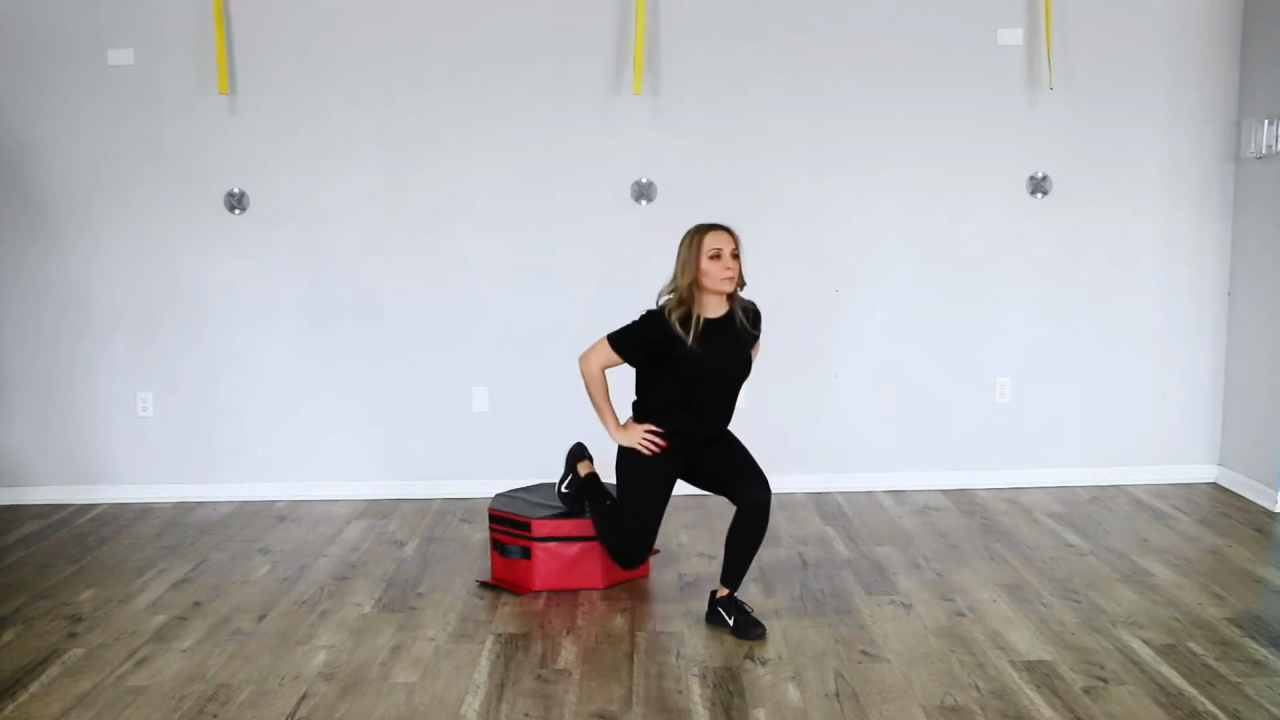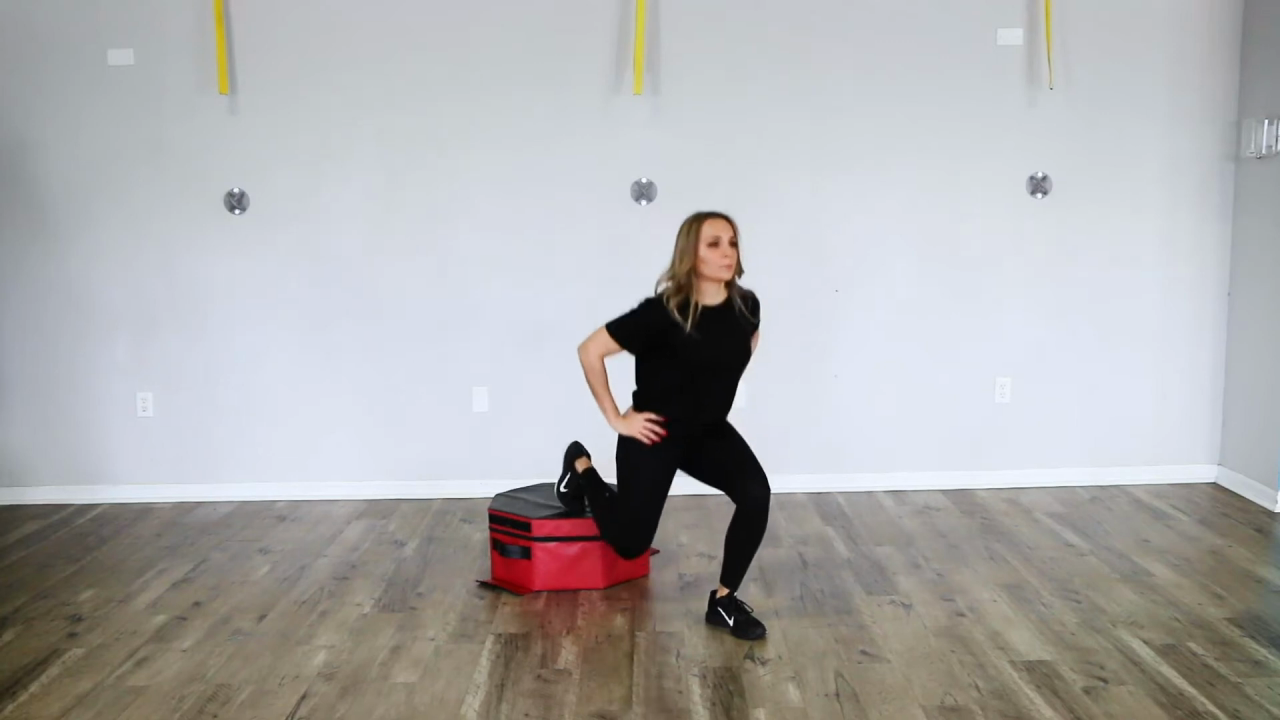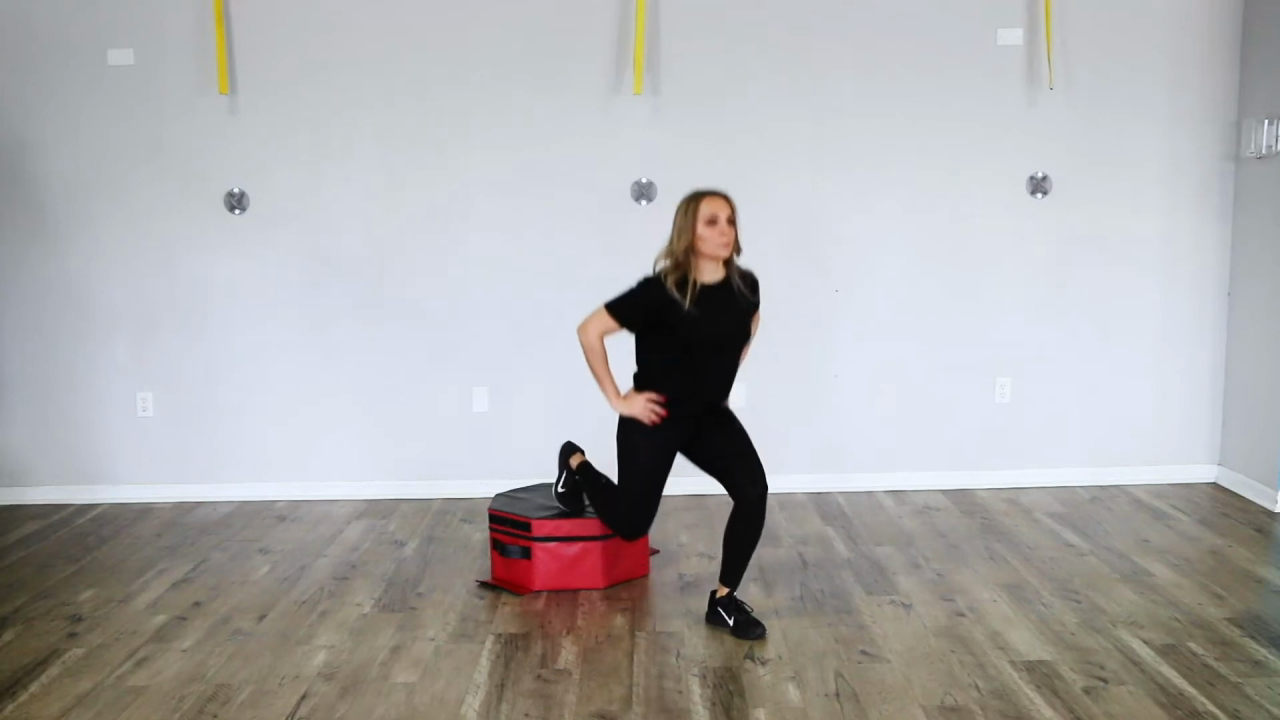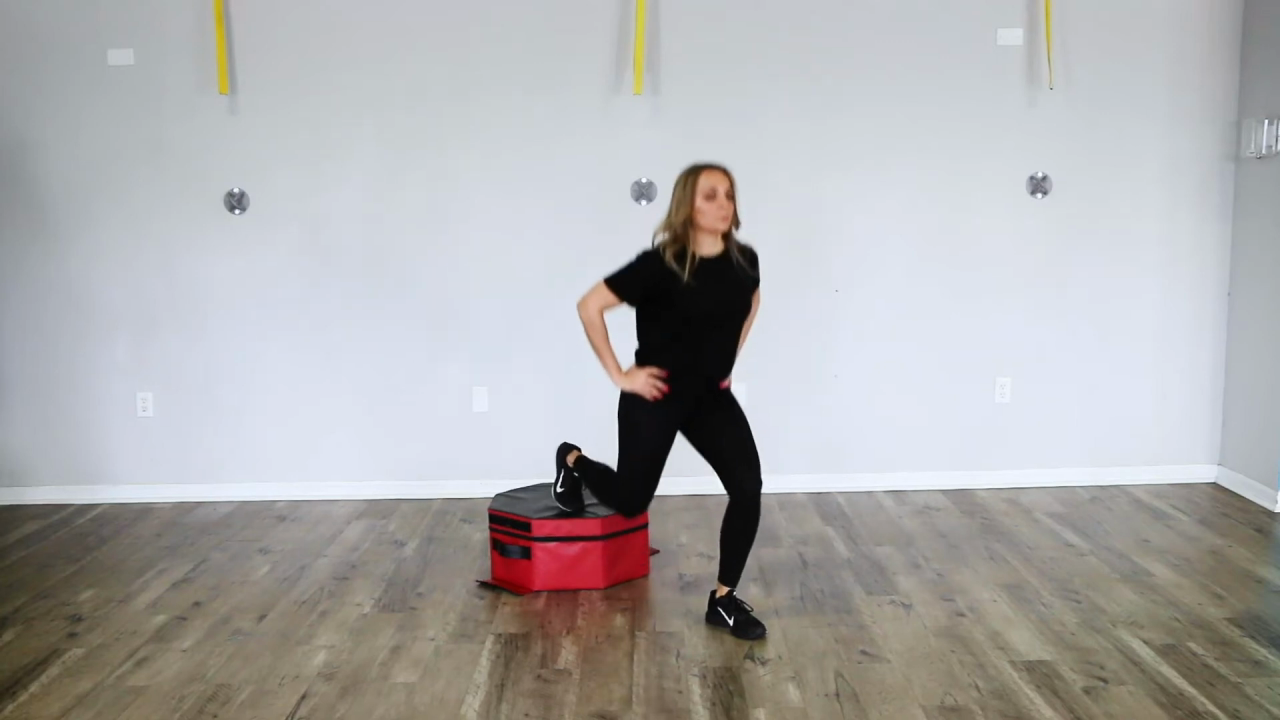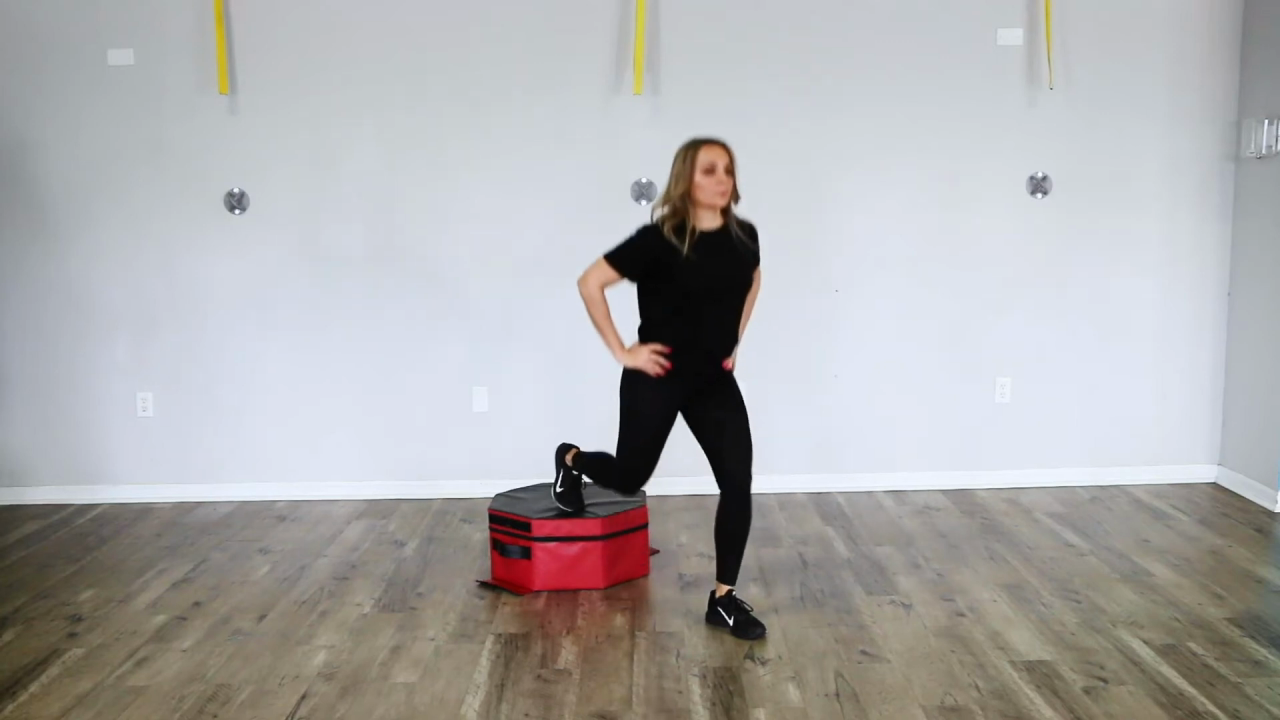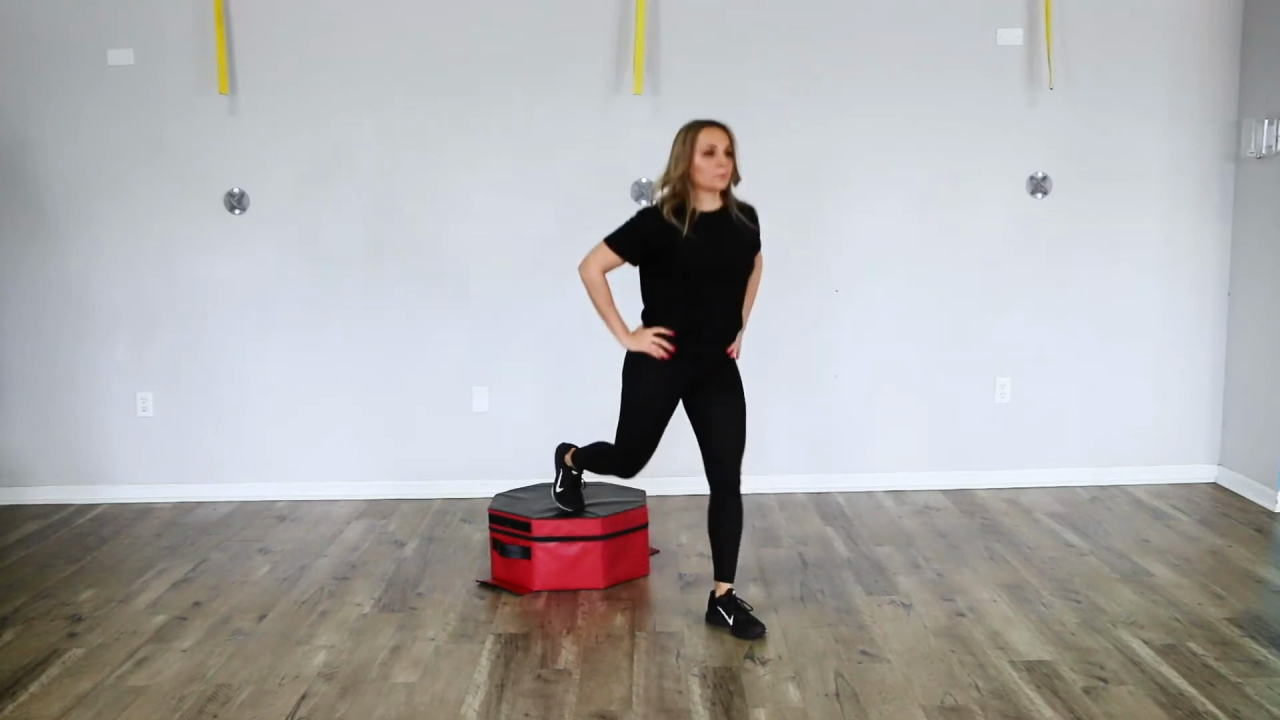
dt=0.1s
person 1, frame 1
left shoulder: (748, 317)
right shoulder: (664, 325)
right elbow: (591, 362)
right wrist: (616, 428)
left hip: (709, 441)
right hip: (655, 445)
left knee: (757, 497)
right knee: (630, 552)
left ankle: (724, 600)
right ankle: (582, 468)
person 1, frame 2
left shoulder: (746, 306)
right shoulder: (663, 313)
right elbow: (590, 350)
right wrist: (616, 418)
left hip: (710, 432)
right hip: (653, 436)
left knee: (756, 495)
right knee: (631, 542)
left ankle: (724, 601)
right ankle: (579, 466)
person 1, frame 3
left shoulder: (745, 287)
right shoulder: (661, 291)
right elbow: (590, 330)
left wrist: (718, 378)
right wrist: (617, 398)
left hip: (710, 415)
right hip: (655, 419)
left knee: (753, 491)
right knee: (630, 524)
left ankle: (724, 599)
right ankle: (575, 463)
person 1, frame 4
left shoulder: (744, 261)
right shoulder: (660, 265)
right elbow: (590, 307)
right wrist: (618, 374)
left hip: (712, 398)
right hip: (655, 398)
left knee: (748, 488)
right knee: (630, 501)
left ankle: (724, 599)
right ankle: (572, 463)
person 1, frame 5
left shoulder: (744, 238)
right shoulder: (660, 240)
right elbow: (590, 283)
right wrist: (622, 351)
left hip: (713, 378)
right hip: (657, 378)
left knee: (738, 481)
right knee: (630, 478)
left ankle: (724, 598)
right ankle: (570, 460)
person 1, frame 6
left shoulder: (744, 219)
right shoulder: (659, 222)
right elbow: (591, 268)
right wrist: (625, 335)
left hip: (718, 368)
right hip: (660, 363)
left knee: (726, 479)
right knee: (629, 461)
left ankle: (723, 598)
right ankle: (570, 461)
